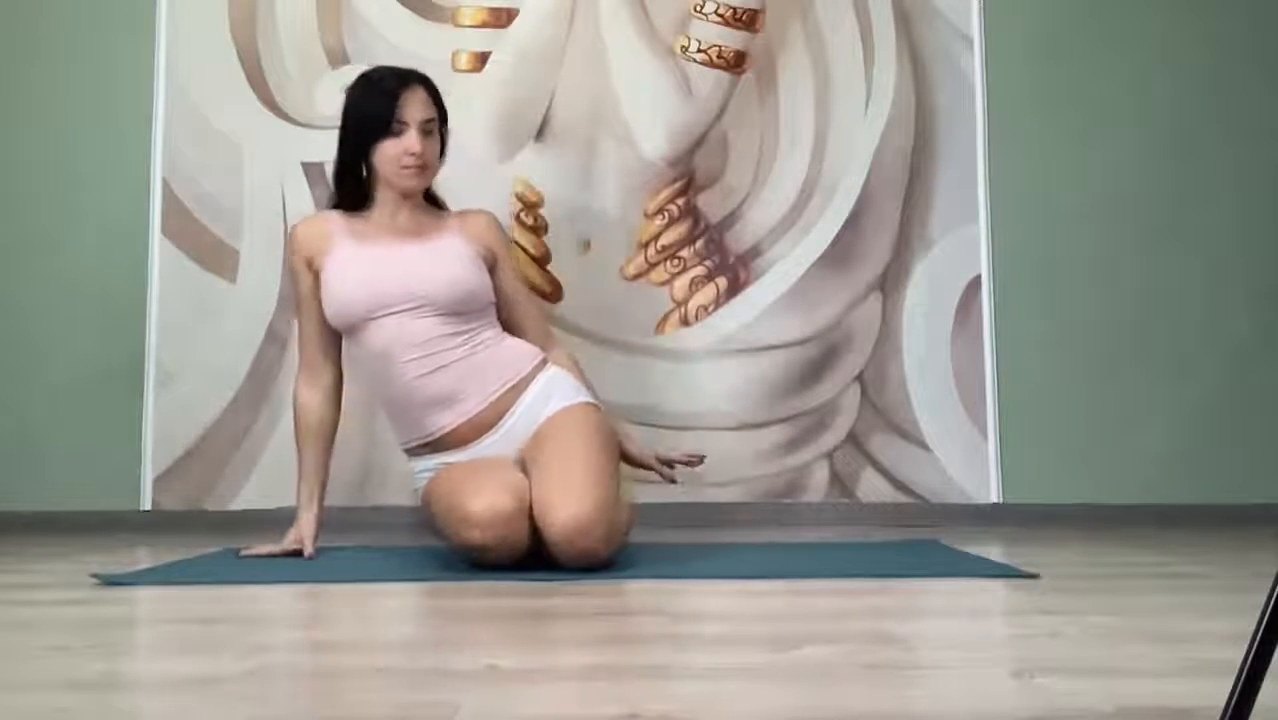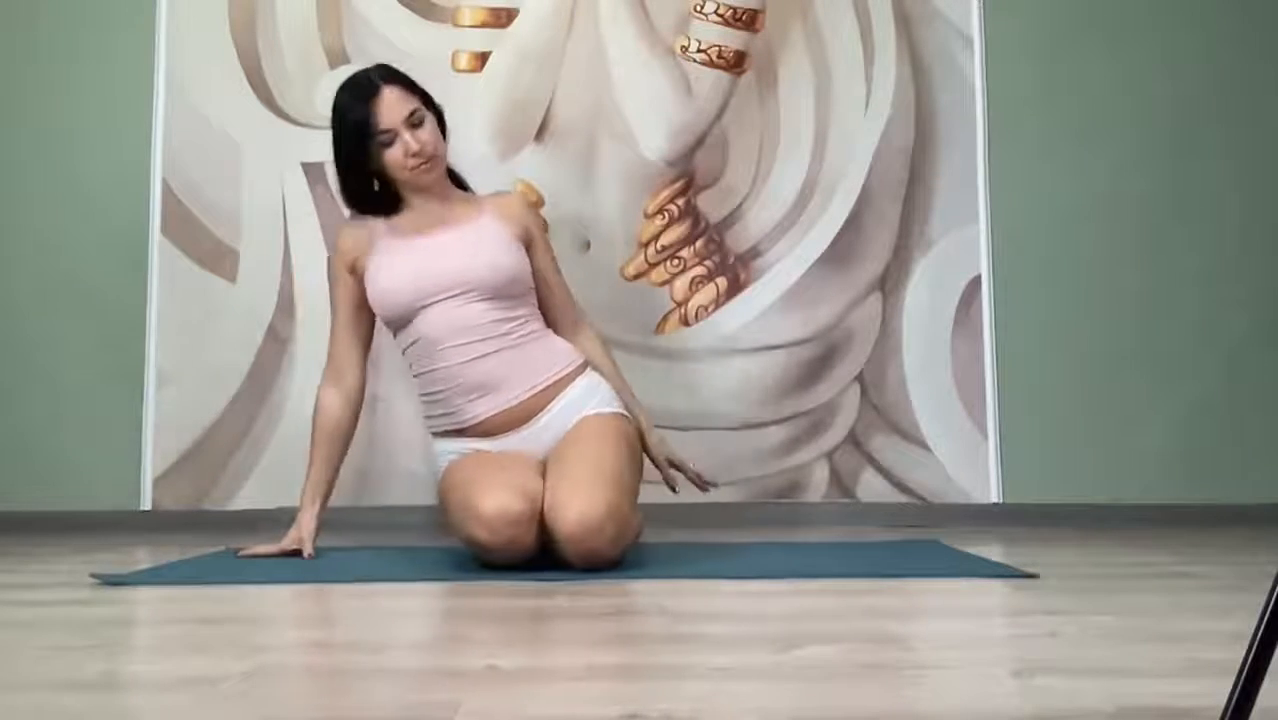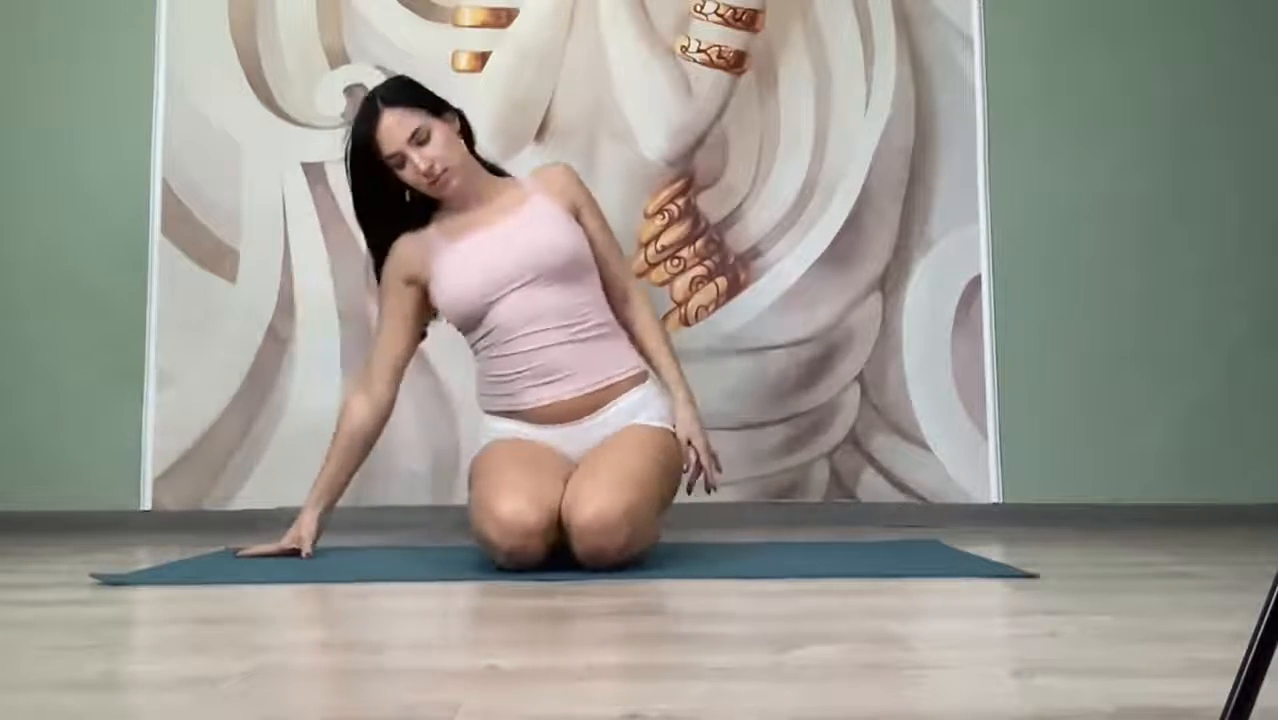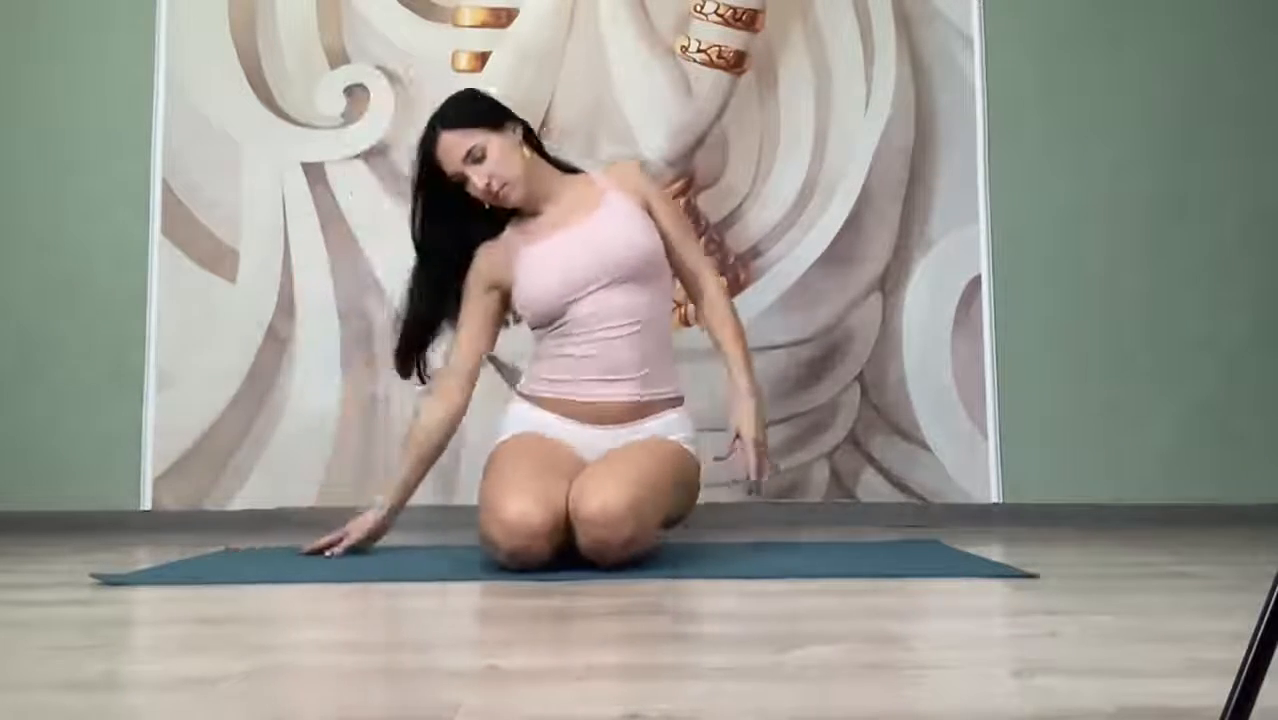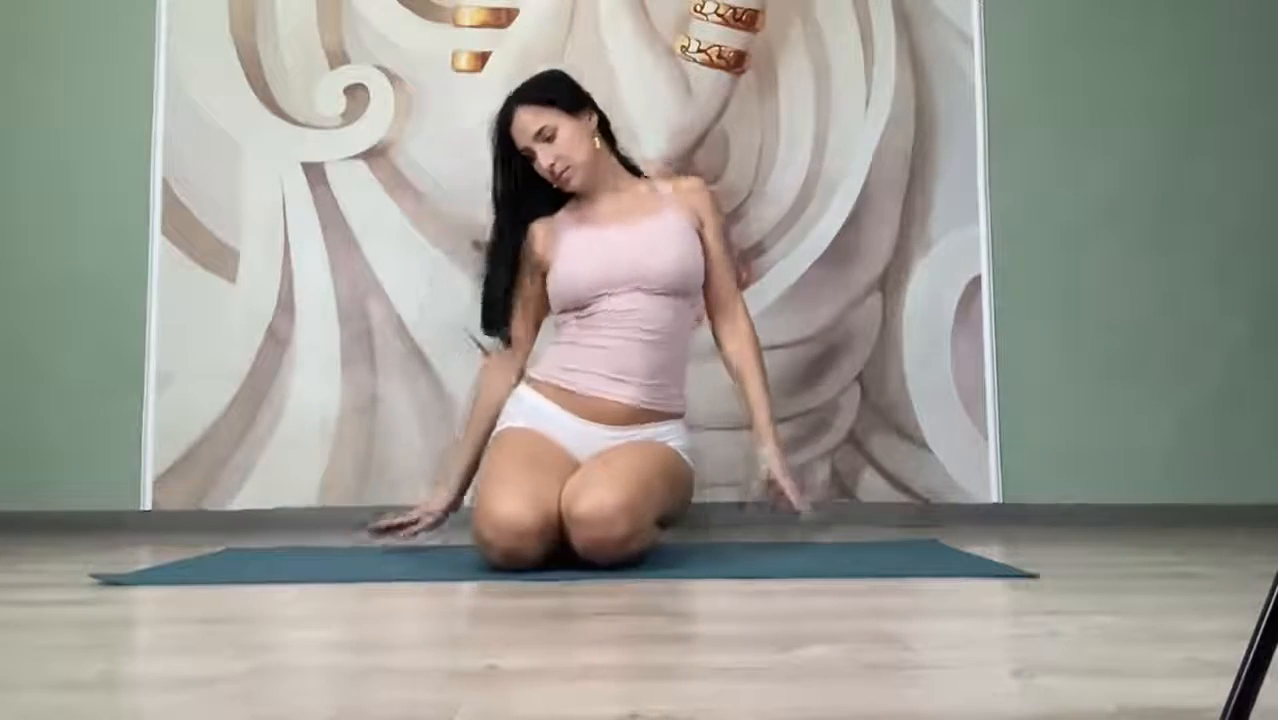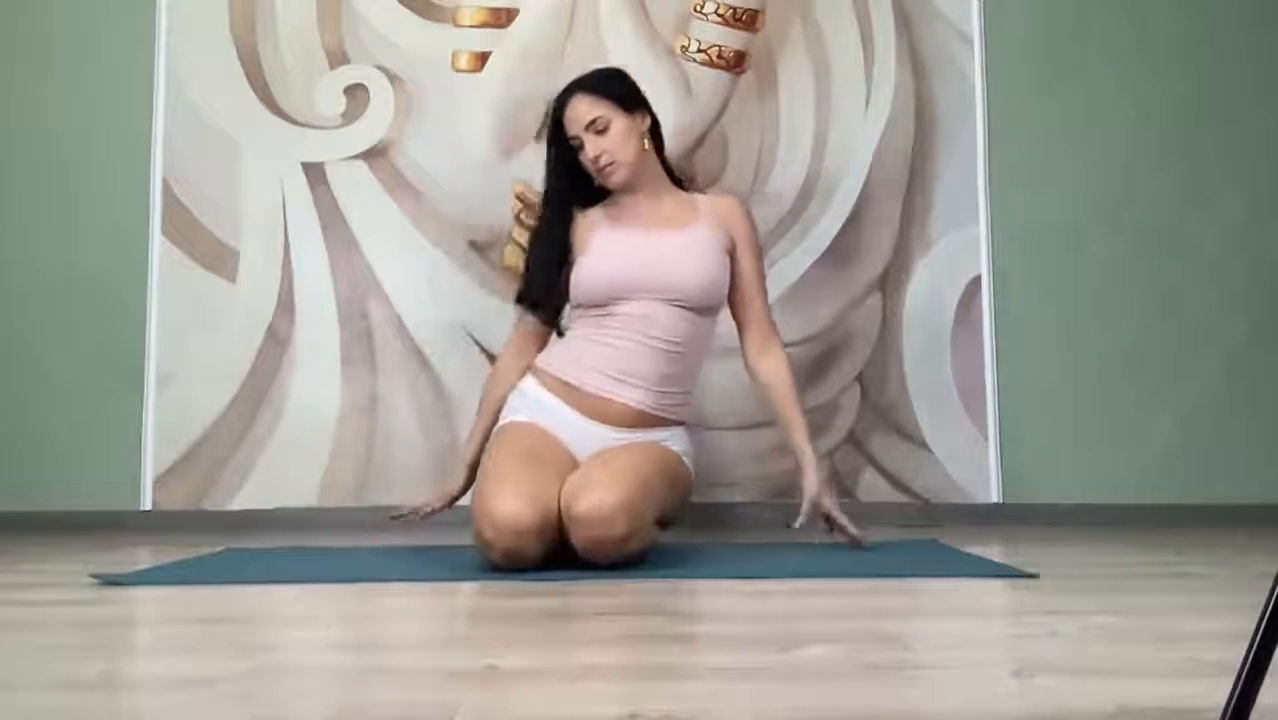
dt=0.4s
person 1, frame 1
left shoulder: (477, 230)
right shoulder: (315, 239)
left elbow: (545, 342)
right elbow: (317, 379)
left wrist: (621, 438)
right wrist: (307, 511)
left hip: (542, 406)
right hip: (448, 460)
left knee: (579, 537)
right knee: (491, 526)
left ankle: (604, 501)
right ankle: (531, 506)
person 1, frame 2
left shoulder: (511, 212)
right shoulder: (357, 243)
left elbow: (575, 327)
right elbow: (342, 382)
left wrist: (646, 428)
right wrist: (309, 510)
left hip: (574, 407)
right hip: (472, 447)
left knee: (589, 535)
right knee: (501, 528)
left ankle: (609, 501)
right ankle: (549, 505)
person 1, frame 3
left shoulder: (554, 187)
right shoulder: (413, 255)
left elbow: (629, 302)
right elbow: (373, 390)
left wrist: (683, 401)
right wrist: (315, 509)
left hip: (627, 413)
right hip: (518, 432)
left knee: (601, 533)
right knee: (514, 533)
left ankle: (632, 508)
right ankle: (565, 506)
person 1, frame 4
left shoulder: (627, 183)
right shoulder: (494, 258)
left elbow: (707, 289)
right elbow: (449, 389)
left wrist: (745, 394)
right wrist: (389, 504)
left hip: (651, 429)
right hip: (544, 426)
left knee: (606, 524)
right knee: (516, 532)
left ankle: (644, 511)
right ankle: (564, 507)
person 1, frame 5
left shoulder: (687, 199)
right shoulder: (541, 234)
left elbow: (731, 323)
right elbow: (506, 358)
left wrist: (768, 441)
right wrist: (451, 486)
left hip: (648, 435)
right hip: (543, 418)
left knee: (598, 525)
right knee: (507, 531)
left ankle: (640, 515)
right ankle: (556, 510)
person 1, frame 6
left shoulder: (723, 217)
right shoulder: (579, 225)
left elbow: (762, 347)
right elbow: (524, 341)
left wrist: (809, 463)
right wrist: (469, 462)
left hip: (650, 440)
right hip: (547, 413)
left knee: (598, 522)
right knee: (506, 533)
left ankle: (639, 514)
right ankle: (562, 509)
